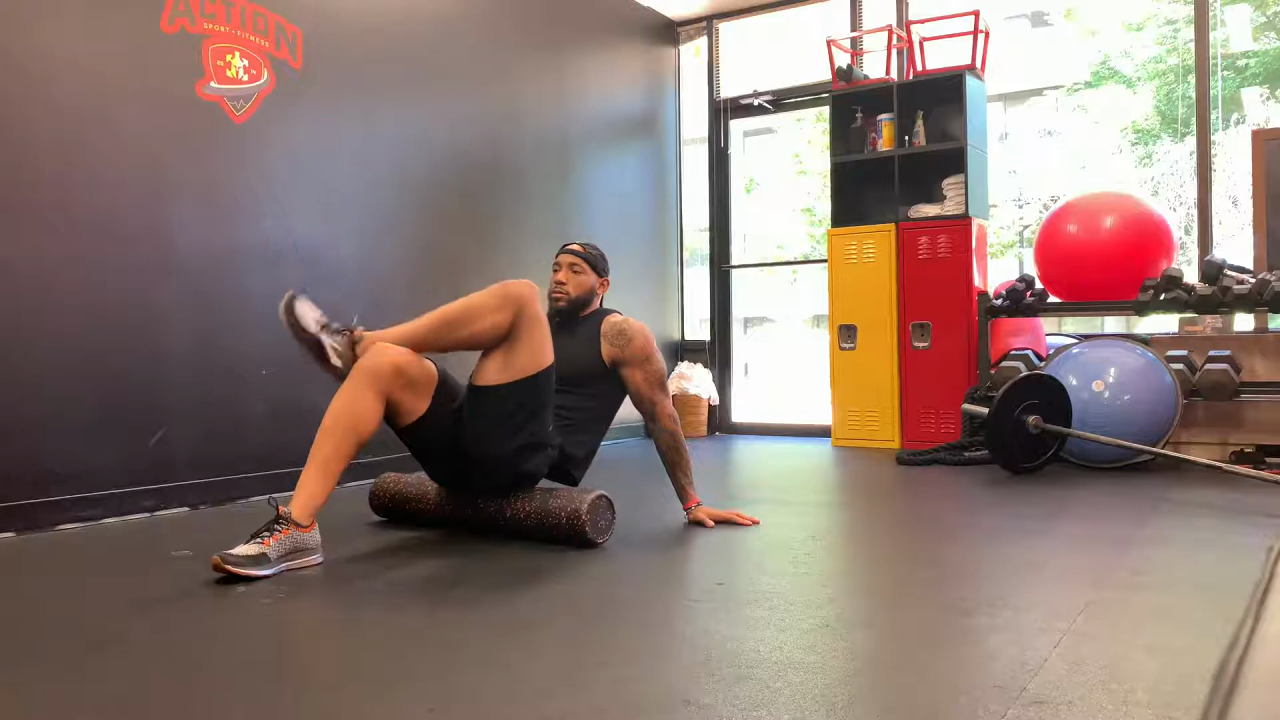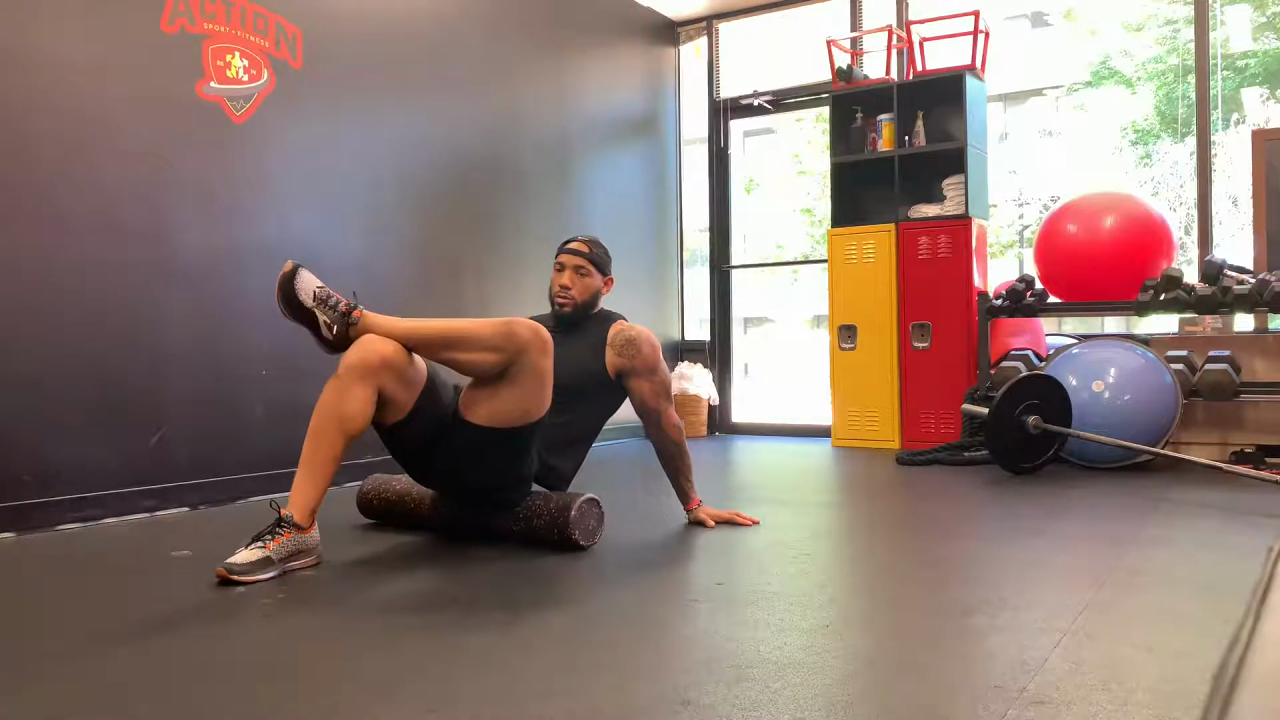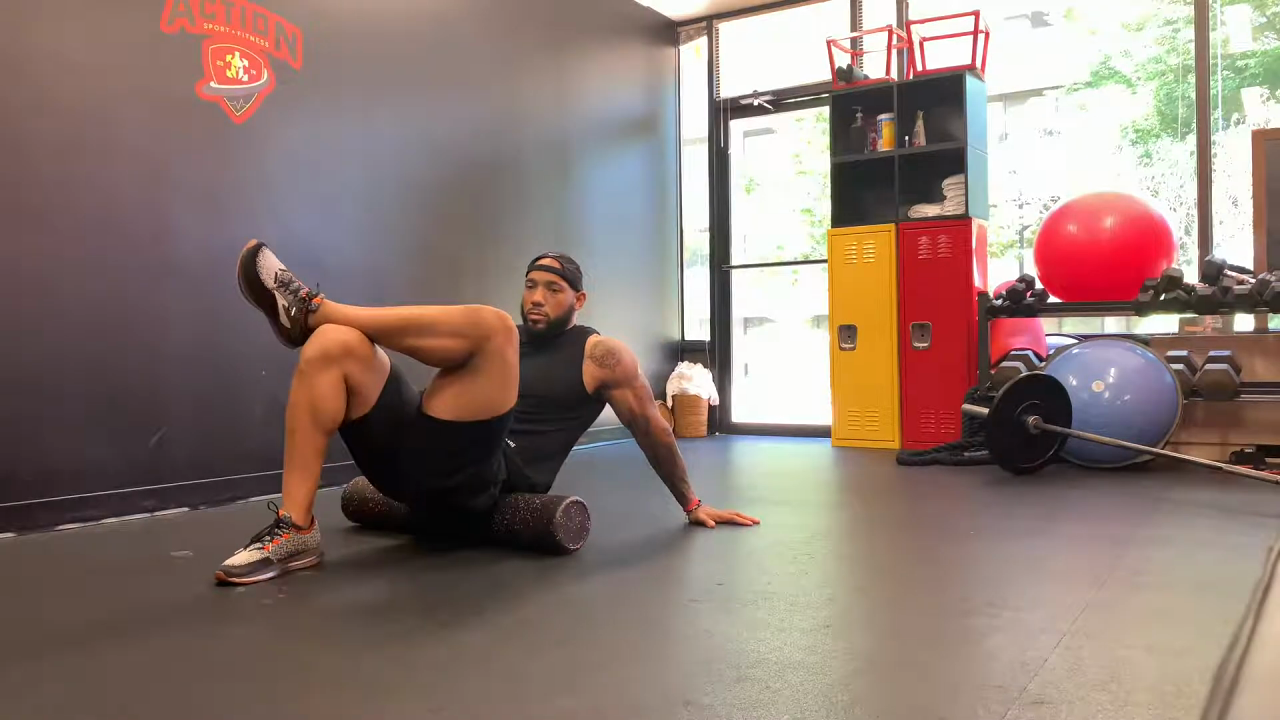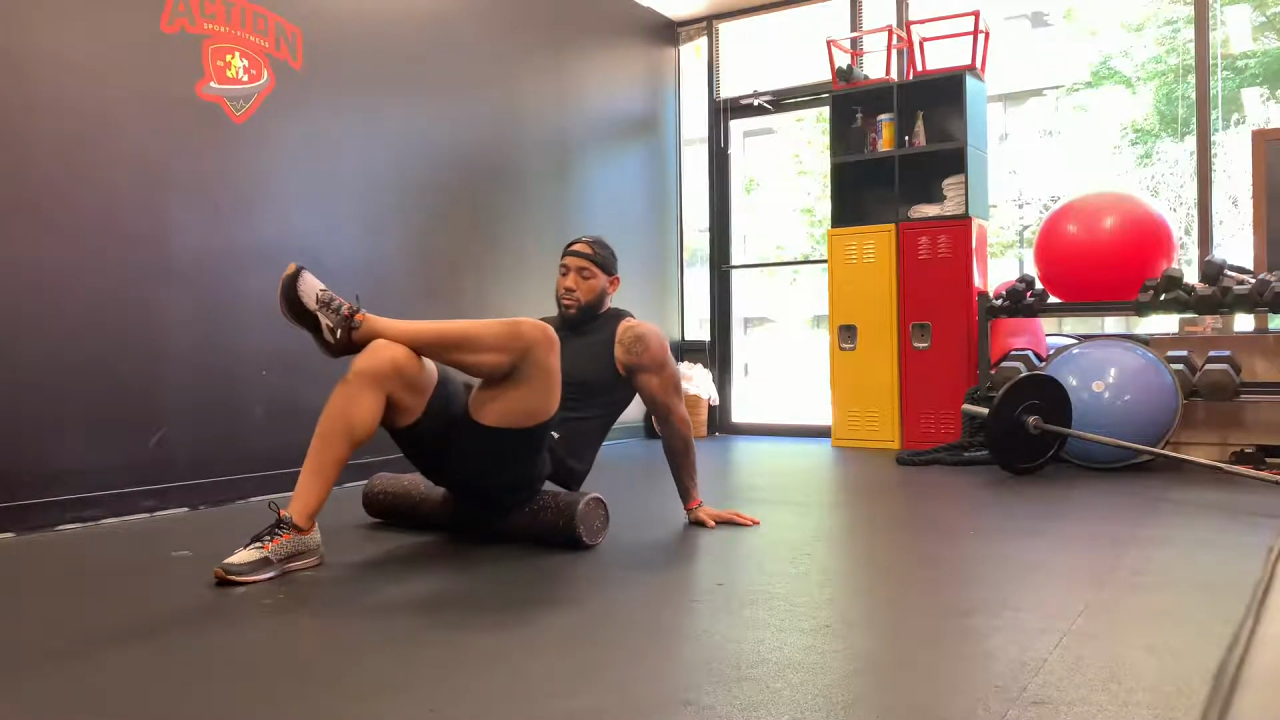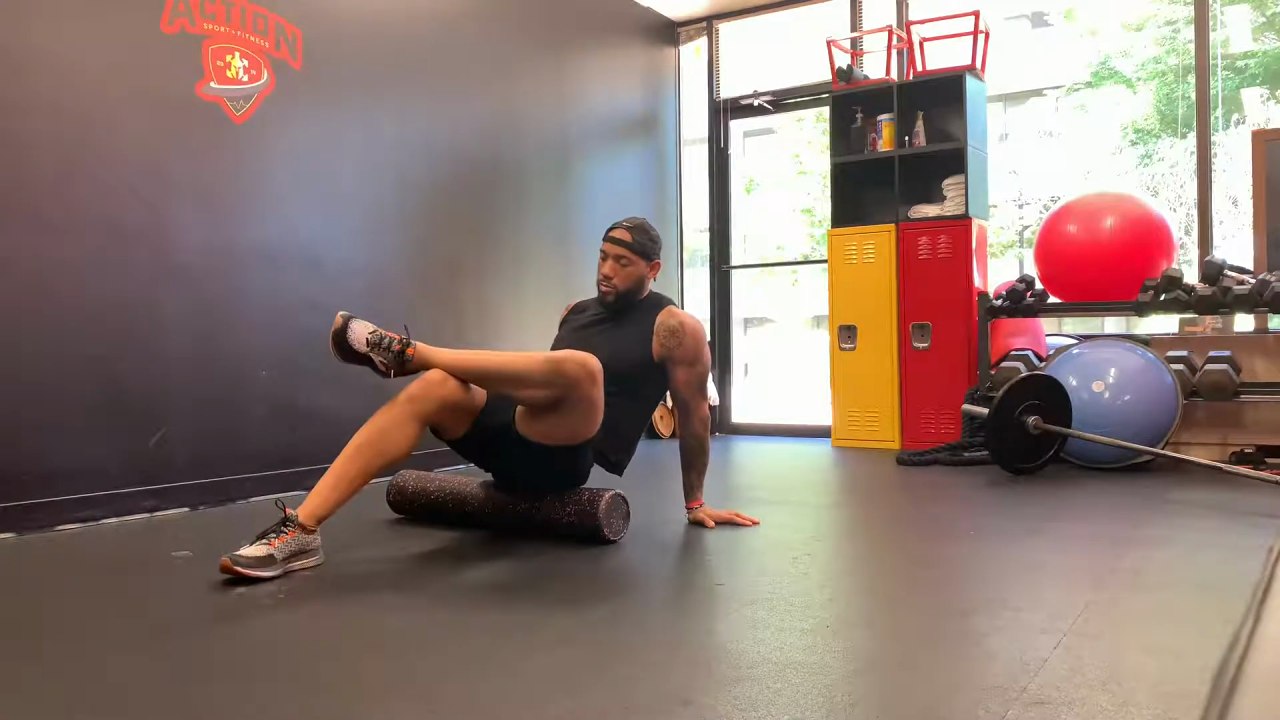
dt=1s
person 1, frame 1
left shoulder: (621, 334)
right shoulder: (542, 332)
left elbow: (661, 415)
left wrist: (691, 502)
left hip: (518, 454)
right hip: (472, 447)
left knee: (519, 295)
right knee: (385, 364)
left ankle: (354, 343)
right ankle: (298, 528)
person 1, frame 2
left shoulder: (626, 342)
right shoulder: (534, 327)
left elbow: (664, 423)
left wrist: (692, 504)
left hip: (504, 468)
right hip: (450, 445)
left knee: (525, 339)
right knee: (371, 356)
left ankle: (352, 319)
right ankle: (296, 529)
person 1, frame 3
left shoulder: (602, 355)
right shoulder: (508, 344)
left elbow: (652, 429)
left wrist: (692, 504)
left hip: (472, 475)
right hip: (416, 456)
left knee: (489, 324)
right knee: (333, 346)
left ankle: (310, 309)
right ankle: (295, 530)
person 1, frame 4
left shoulder: (634, 338)
right shoulder: (550, 328)
left elbow: (673, 417)
left wrist: (692, 502)
left hip: (515, 465)
right hip: (463, 446)
left knee: (532, 336)
right knee: (383, 362)
left ankle: (357, 324)
right ankle: (296, 530)
person 1, frame 5
left shoulder: (673, 328)
right shoulder: (577, 313)
left elbow: (694, 413)
left wrist: (695, 503)
left hip: (564, 457)
right hip: (514, 429)
left knee: (581, 366)
right knee: (433, 389)
left ankle: (410, 351)
right ankle: (301, 529)
